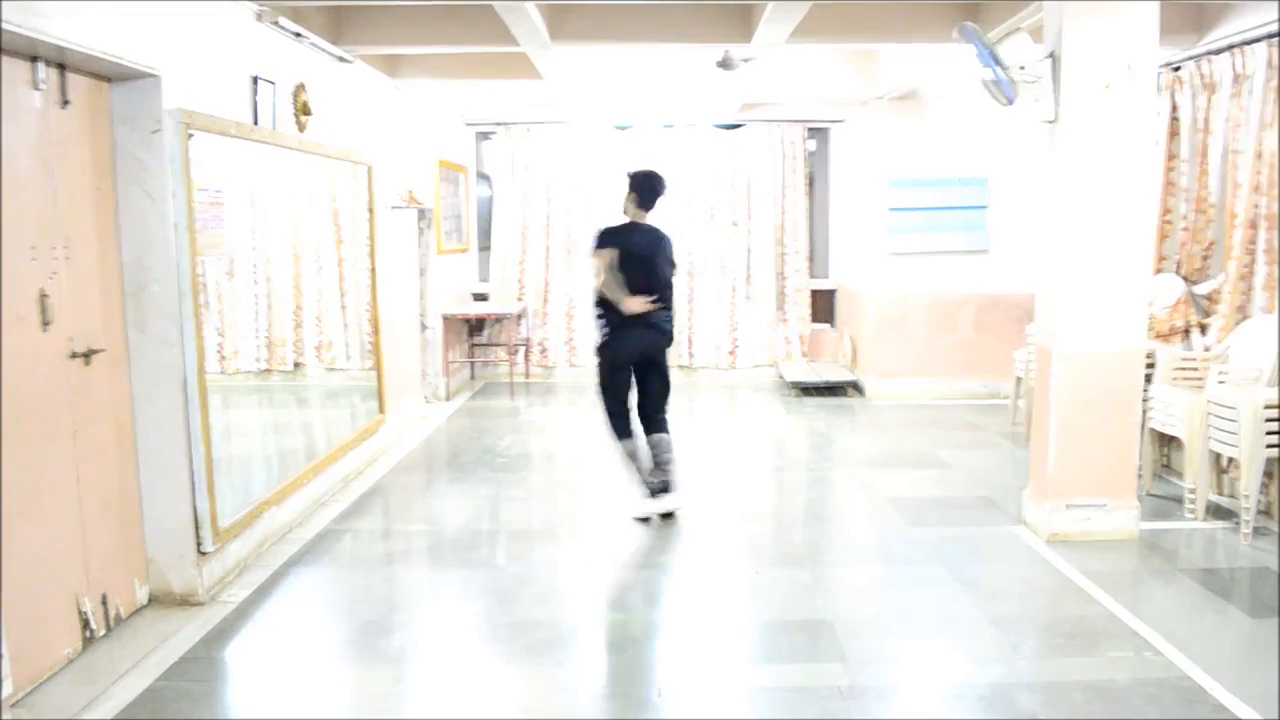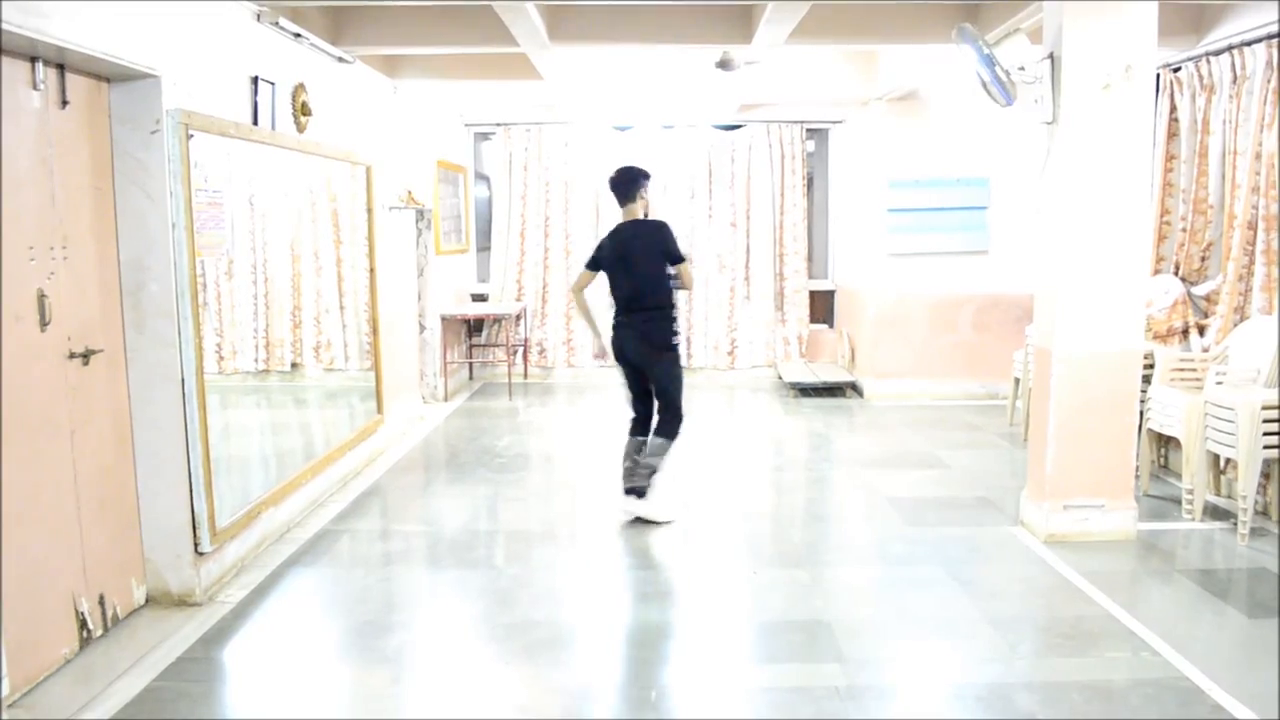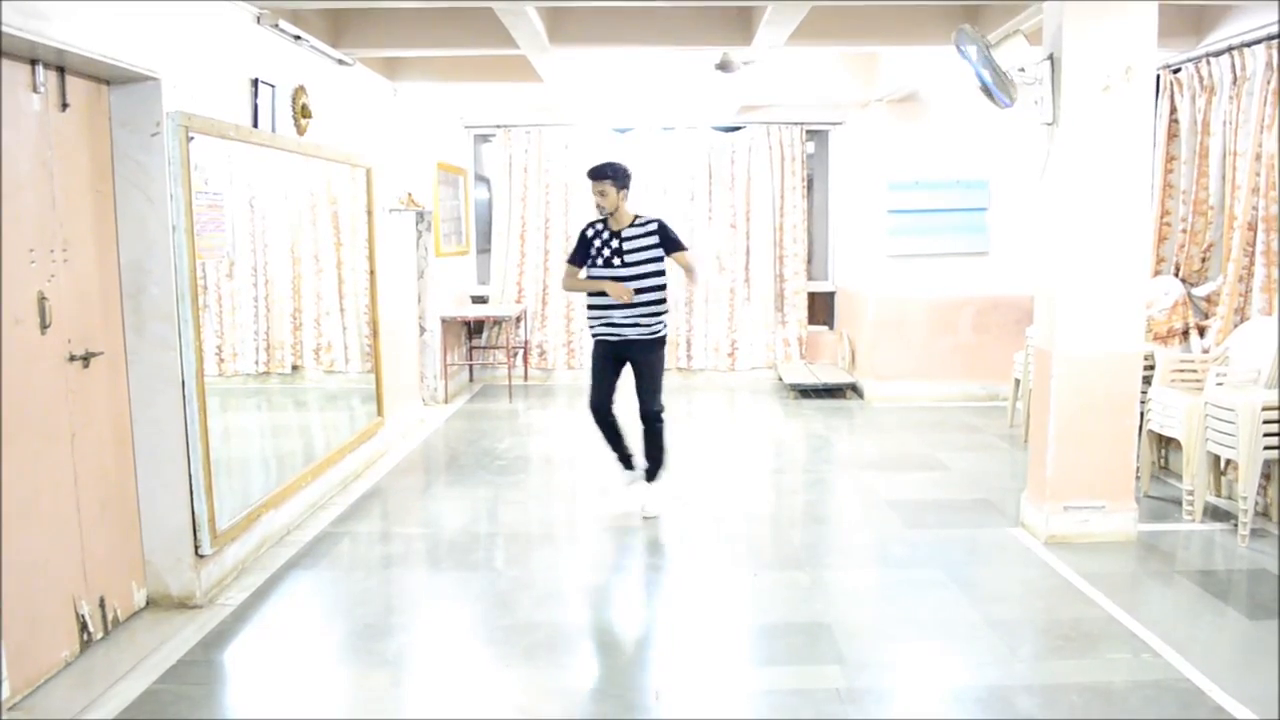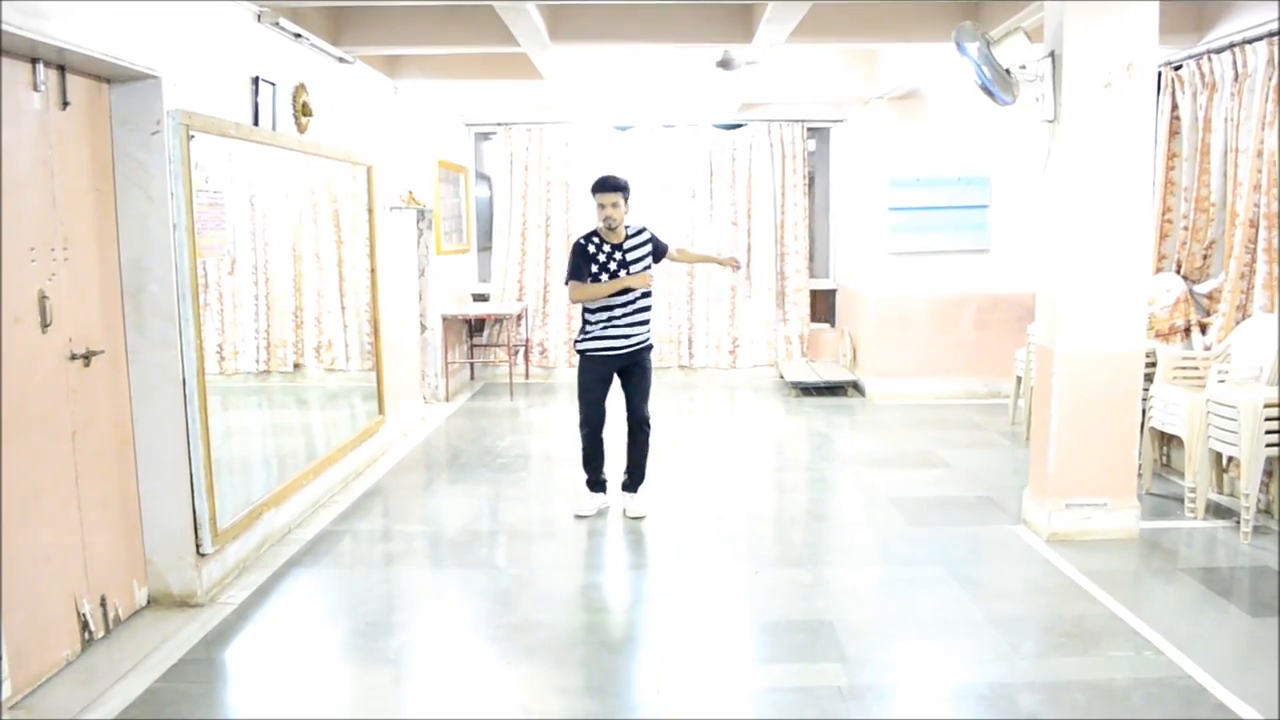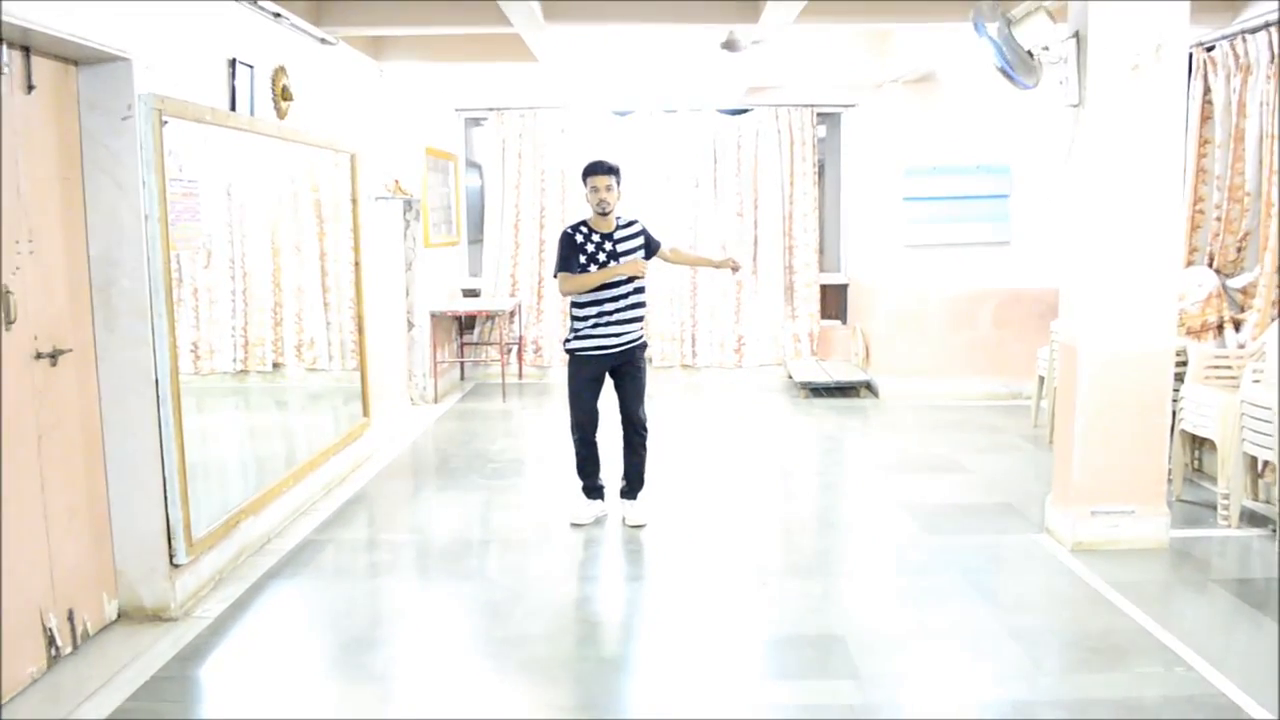
dt=0.5s
person 1, frame 1
left shoulder: (610, 236)
right shoulder: (662, 240)
left elbow: (601, 273)
left wrist: (622, 299)
left hip: (618, 339)
right hip: (657, 335)
left knee: (618, 414)
right knee: (655, 415)
left ankle: (657, 492)
person 1, frame 2
left shoulder: (608, 242)
right shoulder: (658, 230)
left elbow: (577, 289)
right elbow: (687, 281)
left wrist: (597, 335)
left hip: (625, 339)
right hip: (657, 340)
left knee: (642, 414)
right knee: (671, 417)
right ankle: (639, 493)
person 1, frame 3
left shoulder: (655, 229)
right shoulder: (591, 232)
left elbow: (687, 266)
right elbow: (568, 279)
left wrist: (687, 282)
right wrist: (604, 285)
left hip: (647, 336)
right hip: (606, 337)
left knee: (650, 411)
right knee: (599, 406)
left ankle: (651, 482)
right ankle: (630, 467)
person 1, frame 4
left shoulder: (643, 237)
right shoulder: (583, 247)
left elbow: (674, 253)
right elbow: (575, 294)
left wrist: (718, 259)
right wrist: (626, 281)
left hip: (637, 348)
right hip: (596, 351)
left knee: (639, 420)
right knee: (590, 422)
person 1, frame 5
left shoulder: (635, 230)
right shoulder: (573, 237)
left elbow: (667, 253)
right elbow: (565, 286)
left wrist: (716, 263)
right wrist: (617, 269)
left hip: (630, 347)
right hip: (586, 350)
left knee: (635, 423)
right knee: (583, 426)
left ankle: (631, 497)
right ankle: (592, 497)
